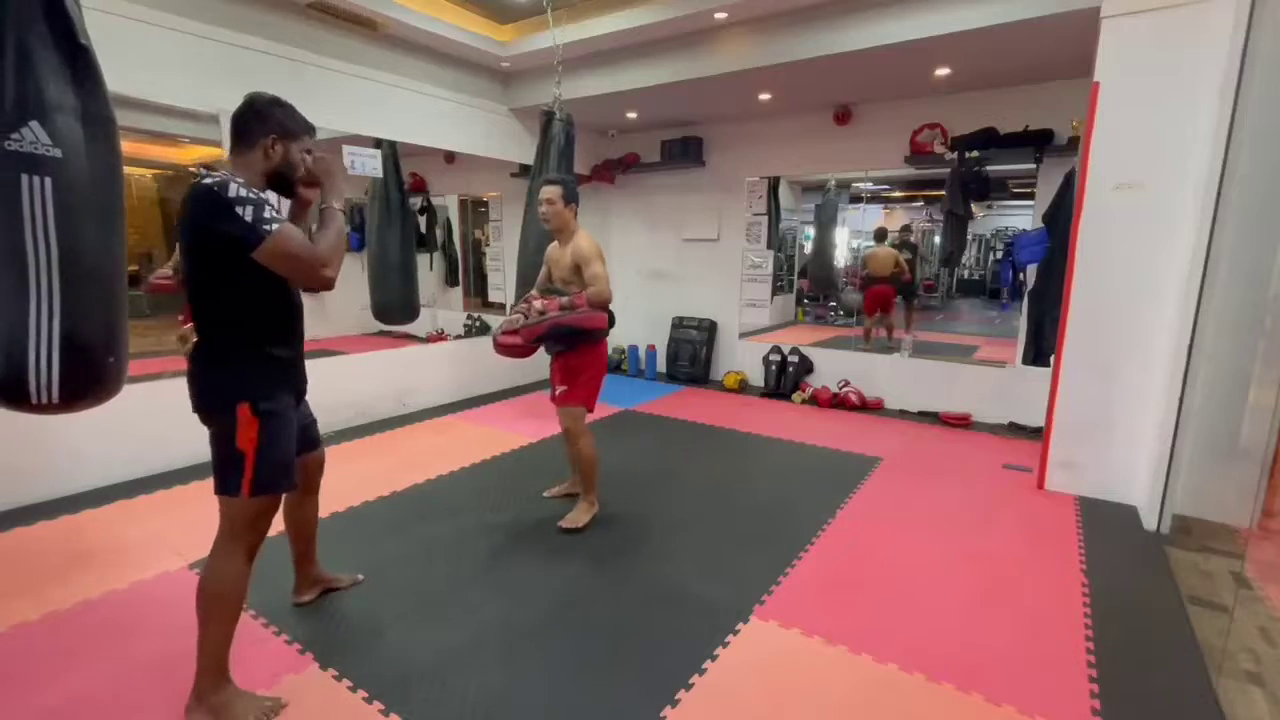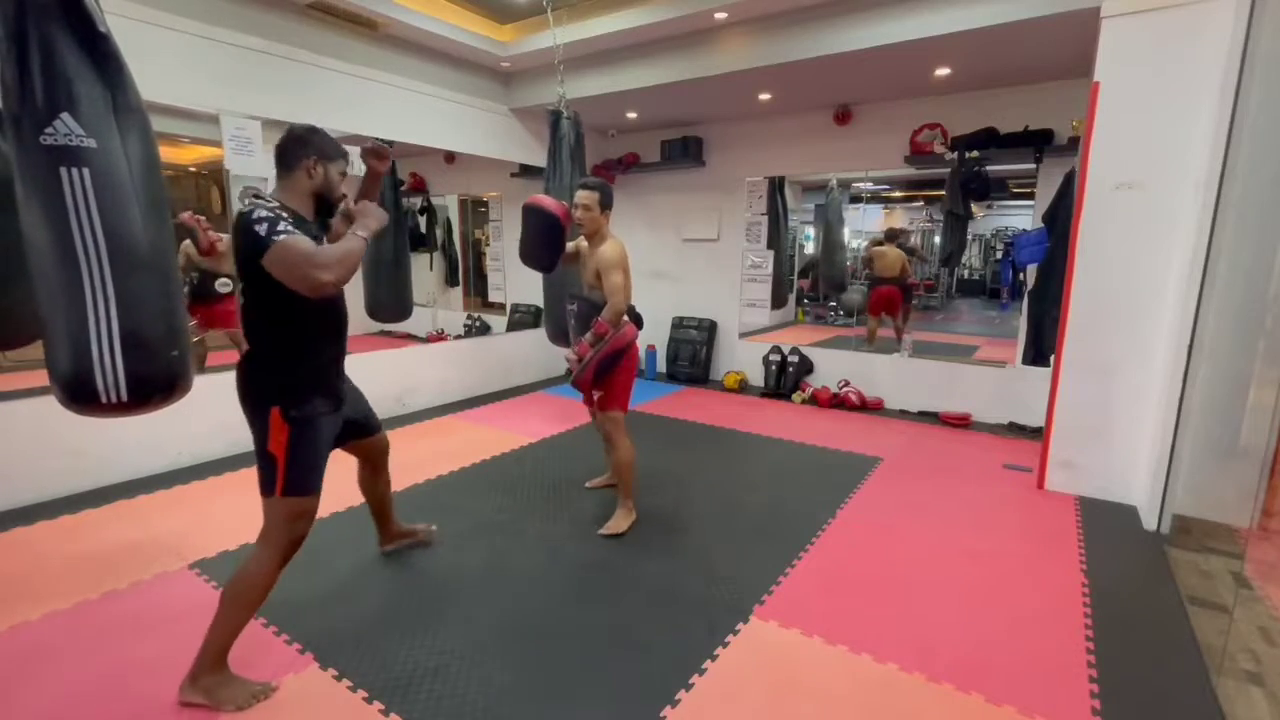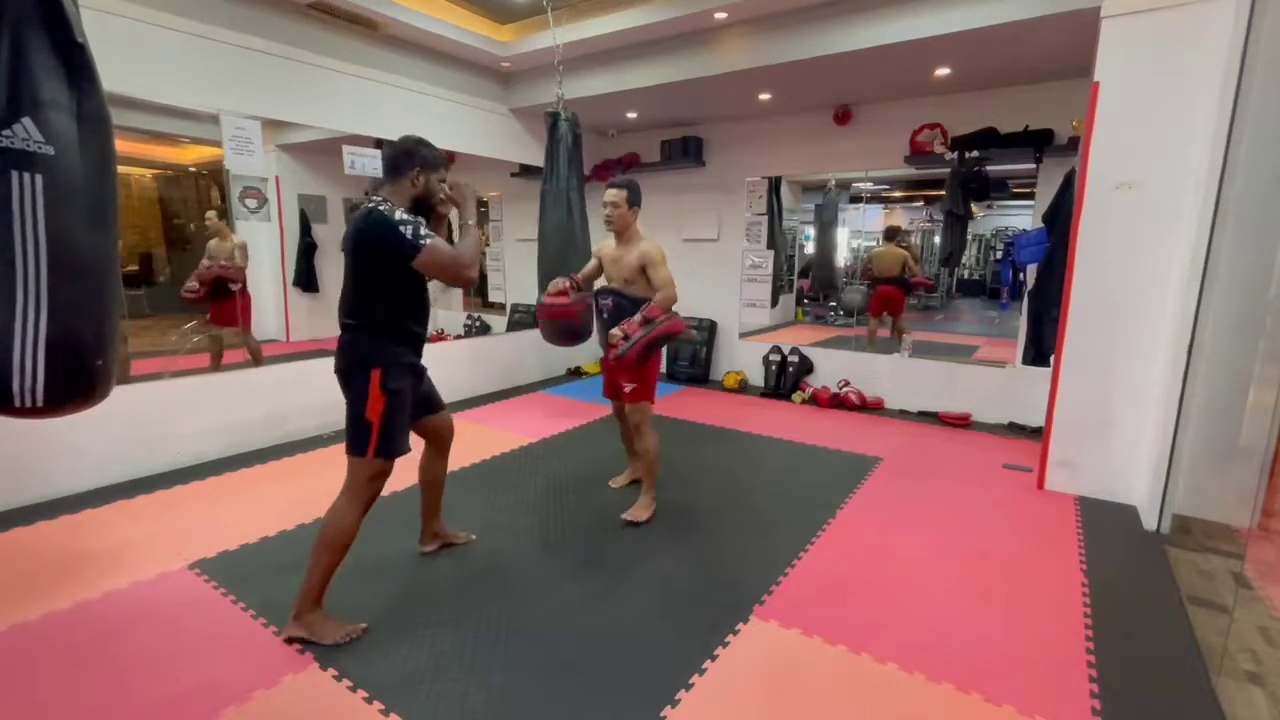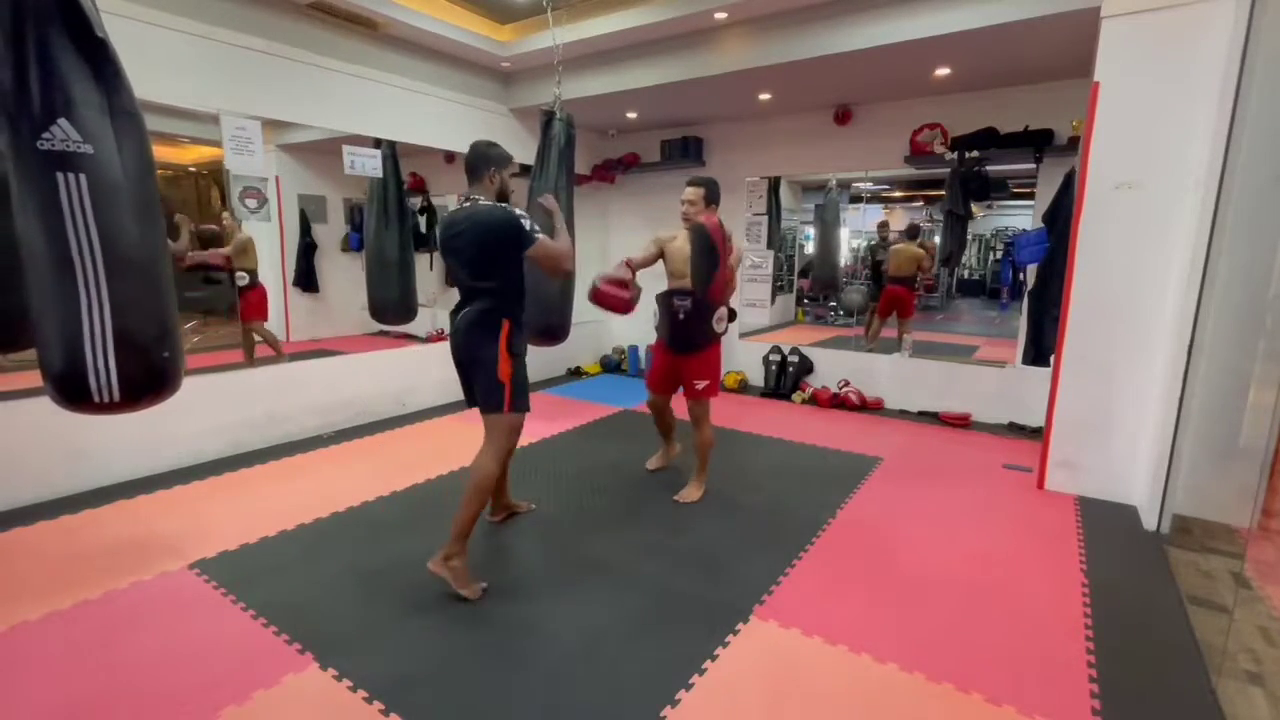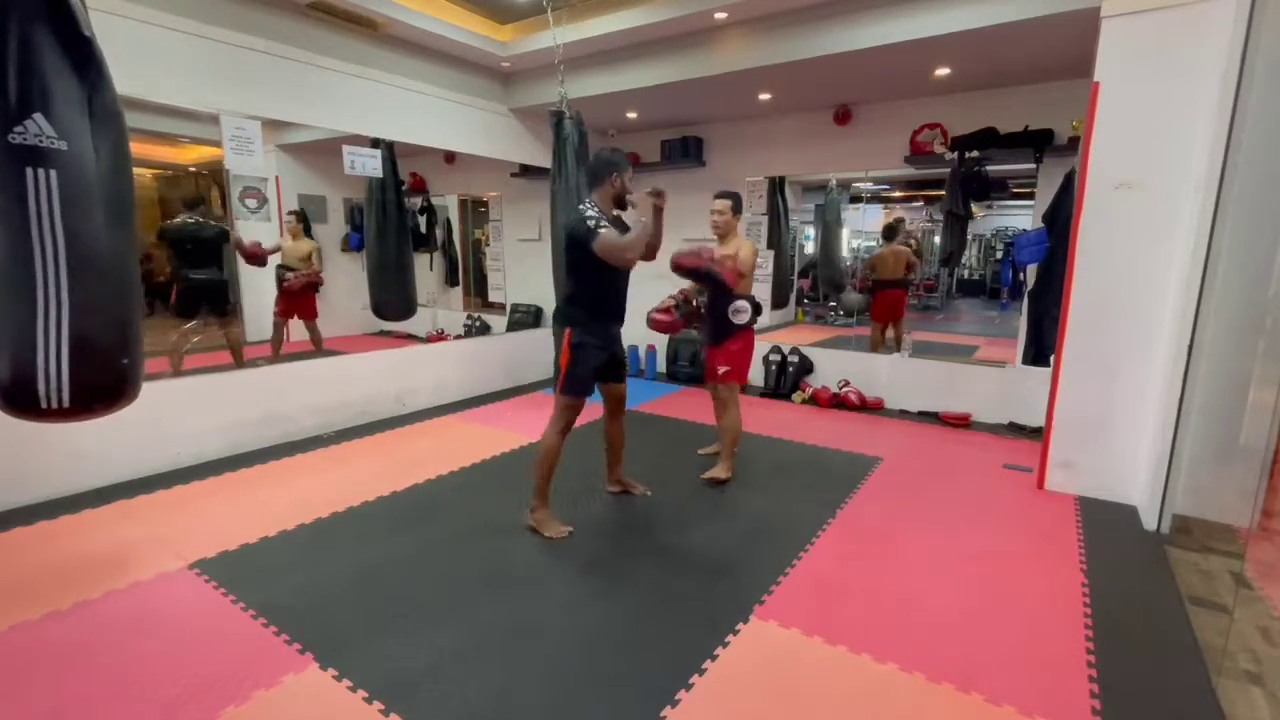
dt=1s
person 1, frame 1
left shoulder: (229, 196)
right shoulder: (227, 197)
left elbow: (283, 266)
right elbow: (319, 271)
left wrist: (300, 211)
right wrist: (332, 198)
left hip: (267, 377)
right hip: (247, 385)
left knee: (309, 470)
right knee: (243, 529)
left ankle: (309, 577)
person 1, frame 2
left shoulder: (300, 221)
right shoulder: (263, 219)
left elbow: (329, 250)
right elbow: (320, 276)
left wrist: (356, 212)
right wrist: (365, 227)
left hip: (325, 379)
right hip: (287, 394)
left knee: (376, 448)
right knee: (286, 530)
left ankle: (389, 531)
right ankle: (206, 674)
person 1, frame 3
left shoulder: (385, 219)
right shoulder: (387, 222)
left elbow: (424, 266)
right elbow: (464, 272)
left wrist: (439, 221)
right wrist: (469, 214)
left hip: (395, 358)
right hip: (377, 364)
left knee: (441, 430)
right knee: (364, 484)
left ankle: (432, 530)
right ankle: (306, 613)
person 1, frame 4
left shoulder: (450, 223)
right shoulder: (505, 218)
right elbow: (562, 264)
right wrist: (557, 215)
left hip: (465, 329)
right hip: (495, 333)
left knee: (500, 424)
right knee: (502, 438)
left ankle: (500, 502)
right ankle: (451, 555)
person 1, frame 5
left shoulder: (616, 219)
right shoulder: (587, 218)
left elbow: (648, 253)
right elbow: (624, 255)
left wrist: (656, 213)
right wrist: (643, 214)
left hip: (608, 330)
right hip: (579, 331)
left knee: (617, 403)
right knee: (563, 418)
left ankle: (615, 478)
right ankle: (539, 507)
person 2, frame 1
left shoulder: (584, 247)
right shoulder: (553, 250)
left elbow: (603, 293)
right elbow: (540, 290)
left wrist: (555, 305)
left hip: (585, 347)
right hip: (564, 344)
left knee: (572, 424)
right knee: (571, 419)
left ankle: (589, 500)
right ankle: (578, 481)
person 2, frame 2
left shoulder: (610, 252)
right shoulder: (584, 245)
left elbow: (617, 307)
left knee: (612, 426)
right knee: (601, 417)
left ankle: (626, 507)
right ankle: (616, 473)
person 2, frame 3
left shoulder: (648, 251)
right shoulder: (604, 250)
left elbow: (667, 296)
right elbow: (583, 279)
right wrist: (567, 283)
right hip: (614, 343)
left knee: (639, 418)
right knee: (620, 412)
left ankle: (648, 495)
right ankle: (635, 466)
person 2, frame 4
left shoulder: (726, 248)
right shoulder: (668, 242)
left elbow: (725, 293)
right elbow: (635, 261)
left wrist: (723, 264)
right wrist: (624, 269)
left hip: (703, 341)
right hip: (668, 336)
left knee: (699, 413)
right knee: (656, 401)
left ankle: (699, 480)
right ankle: (669, 446)
person 2, frame 5
left shoulder: (744, 248)
right shoulder: (712, 251)
left elbow: (742, 268)
right elbow: (696, 283)
right wrist: (675, 300)
left hip: (735, 331)
right hip: (714, 330)
left knee: (728, 394)
right knee: (715, 390)
left ankle: (726, 464)
right ankle: (725, 442)
